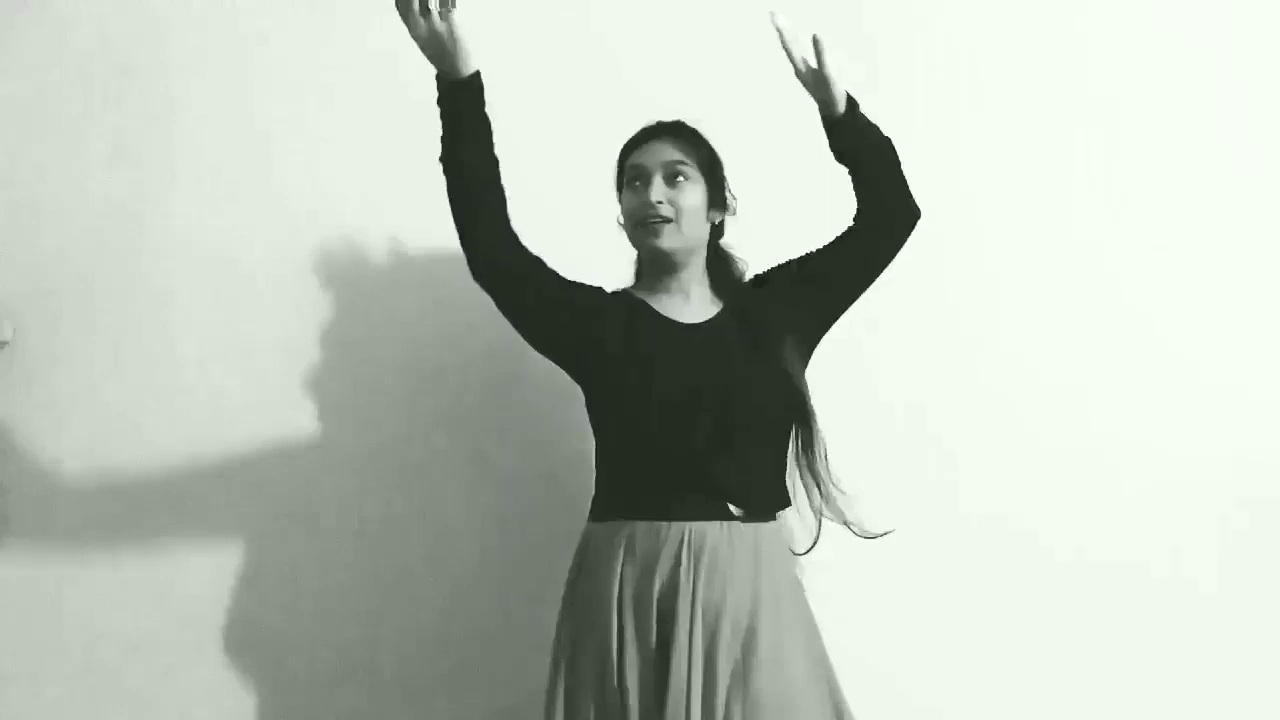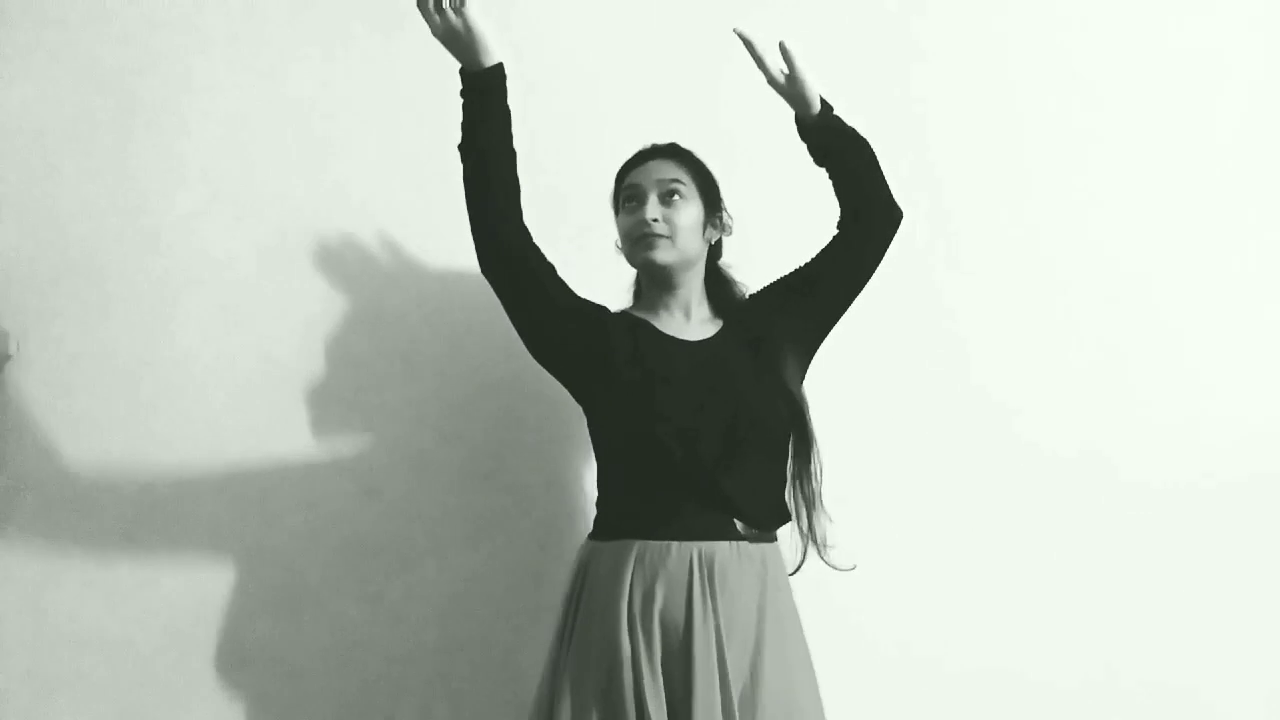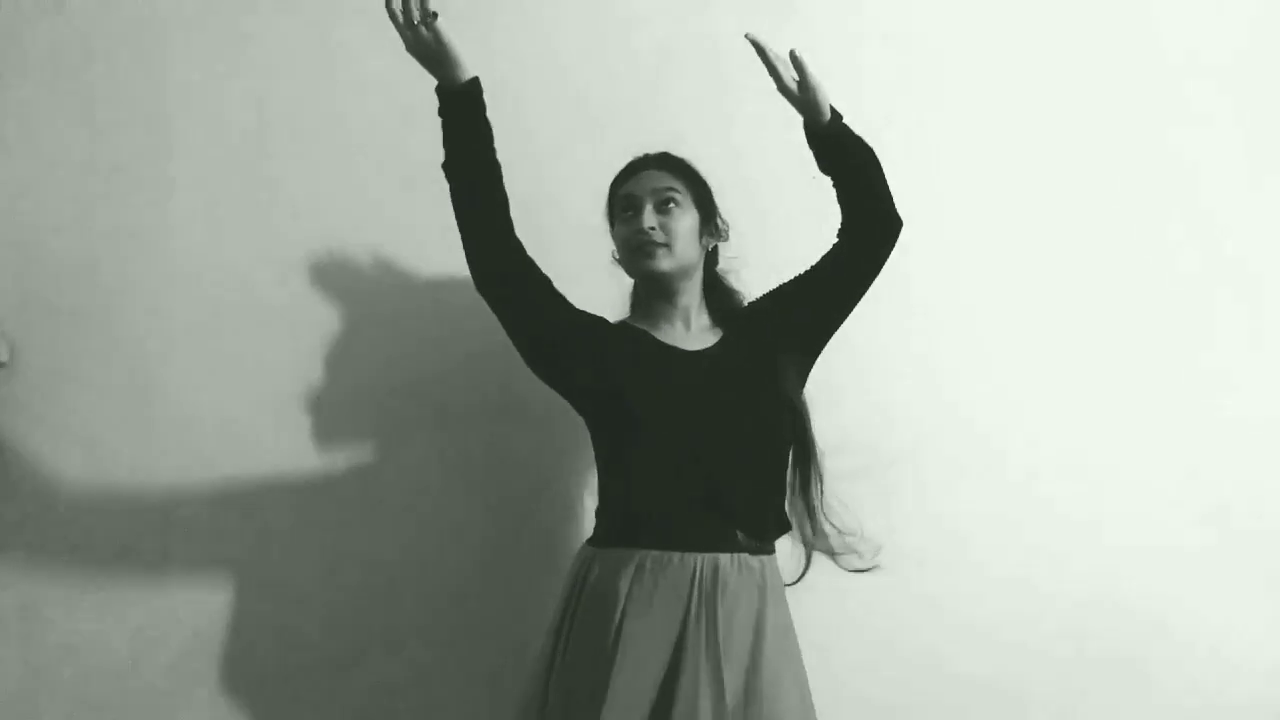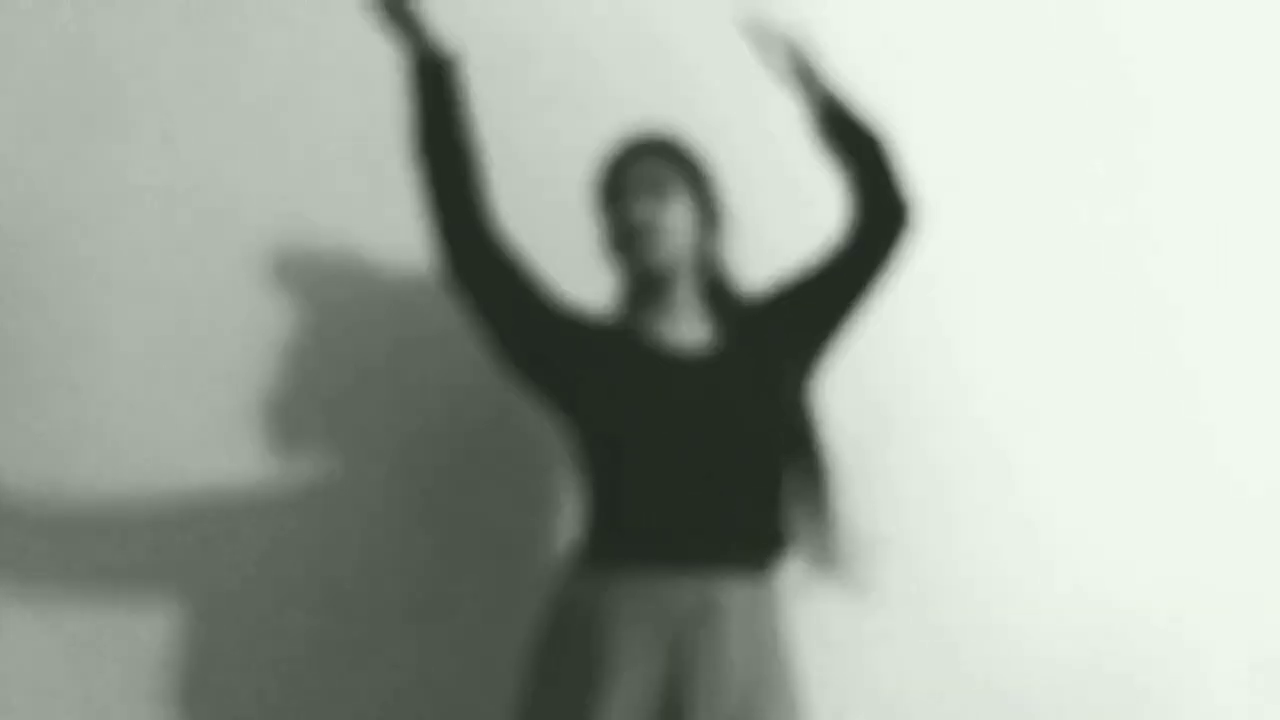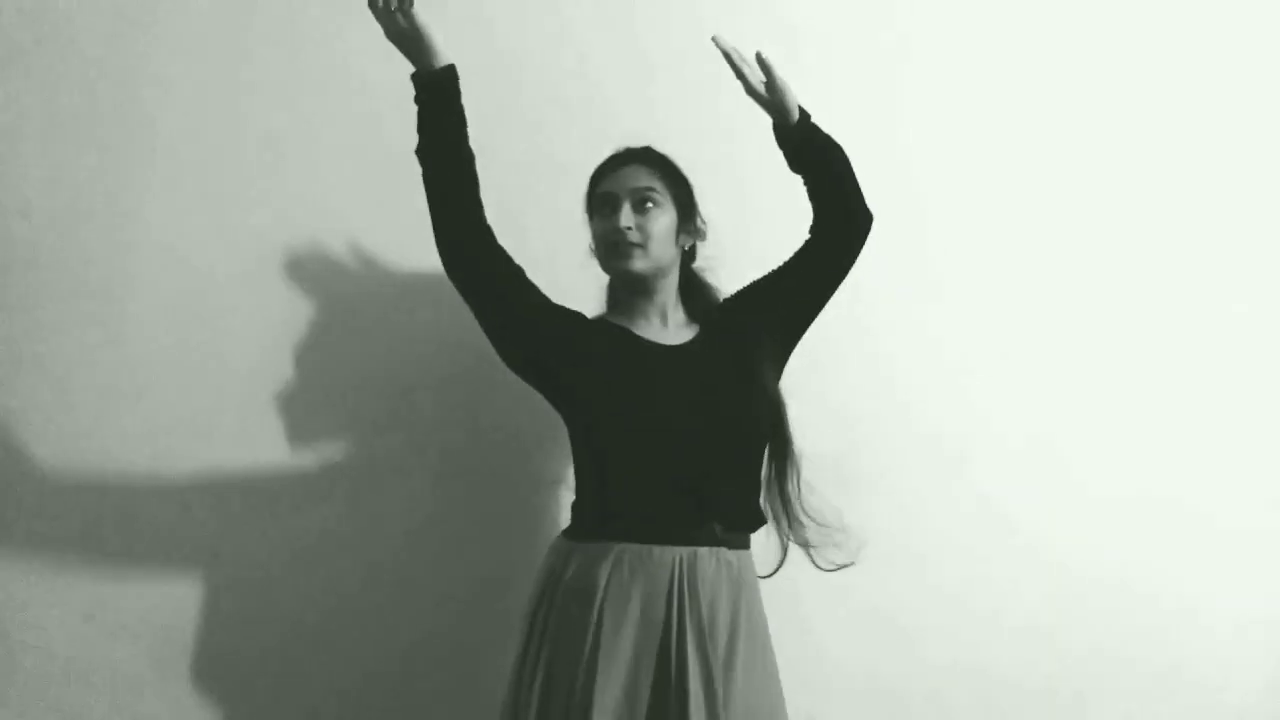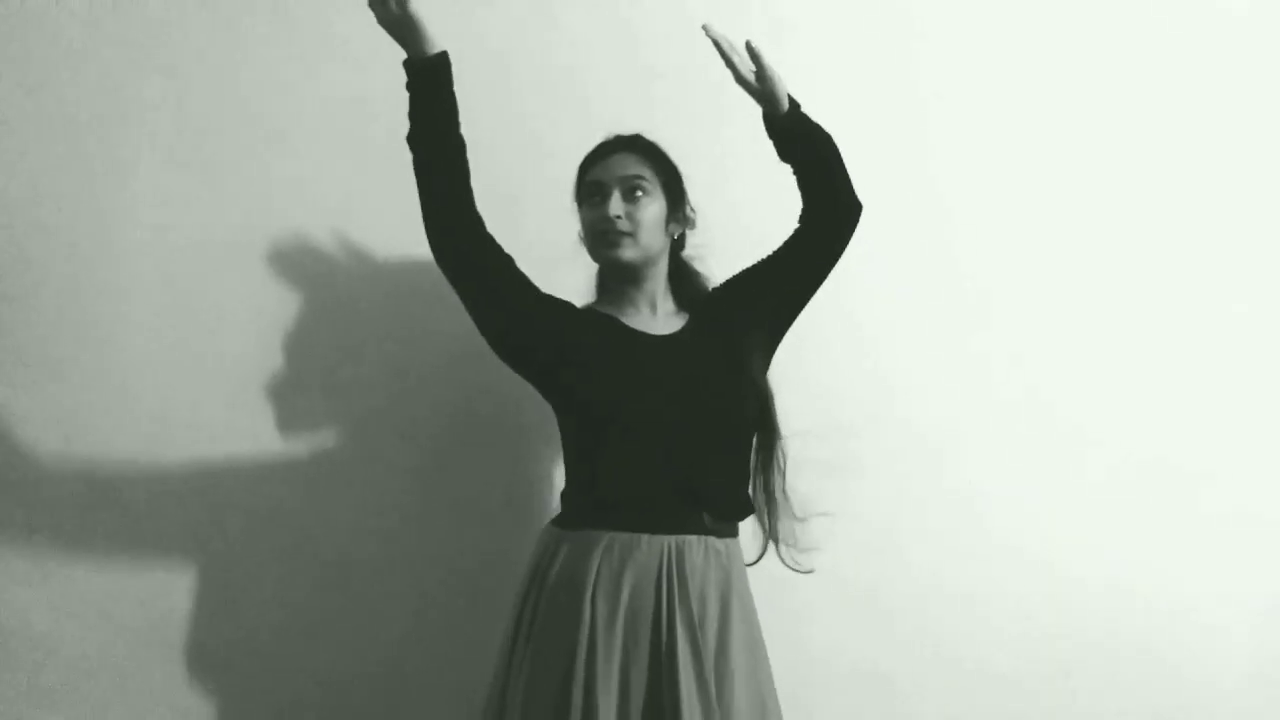
dt=0.7s
person 1, frame 1
left shoulder: (774, 308)
right shoulder: (599, 320)
left elbow: (889, 217)
right elbow: (493, 250)
left wrist: (836, 108)
right wrist: (460, 83)
left hip: (748, 585)
right hip: (631, 583)
person 1, frame 2
left shoulder: (772, 327)
right shoulder: (598, 340)
left elbow: (874, 217)
right elbow: (502, 241)
left wrist: (811, 112)
right wrist: (482, 77)
left hip: (747, 602)
right hip: (630, 599)
person 1, frame 3
left shoulder: (771, 336)
right shoulder: (597, 350)
left elbow: (874, 226)
right elbow: (495, 254)
left wrist: (820, 120)
right wrist: (459, 91)
left hip: (743, 610)
right hip: (627, 605)
person 1, frame 4
left shoulder: (772, 337)
right shoulder: (585, 351)
left elbow: (883, 215)
right elbow: (471, 241)
left wrist: (824, 101)
right wrist: (433, 68)
left hip: (737, 631)
right hip: (613, 628)
person 1, frame 5
left shoulder: (746, 331)
right shoulder: (572, 344)
left elbow: (846, 222)
right elbow: (465, 239)
left wrist: (789, 118)
right wrist: (434, 75)
left hip: (715, 603)
right hip: (598, 597)
person 1, frame 6
left shoulder: (735, 322)
right shoulder: (561, 334)
left elbow: (835, 212)
right elbow: (456, 230)
left wrist: (779, 109)
right wrist: (427, 67)
left hip: (704, 593)
right hip: (588, 588)
